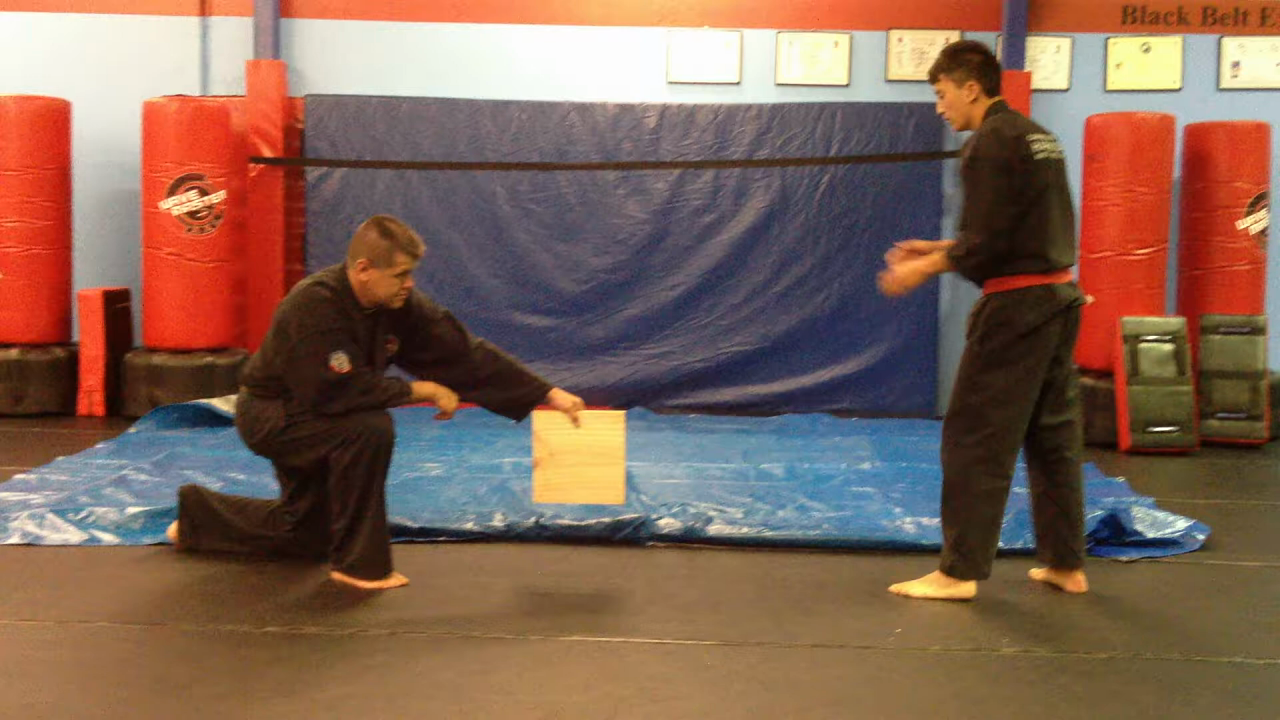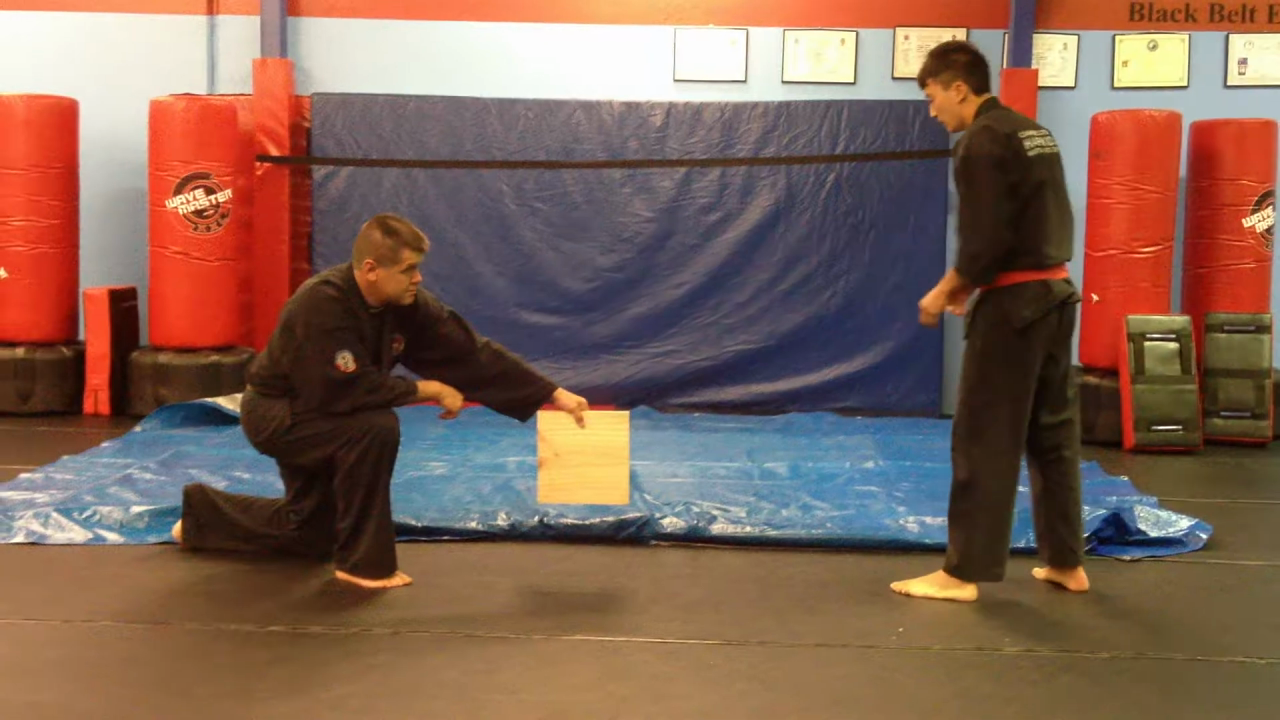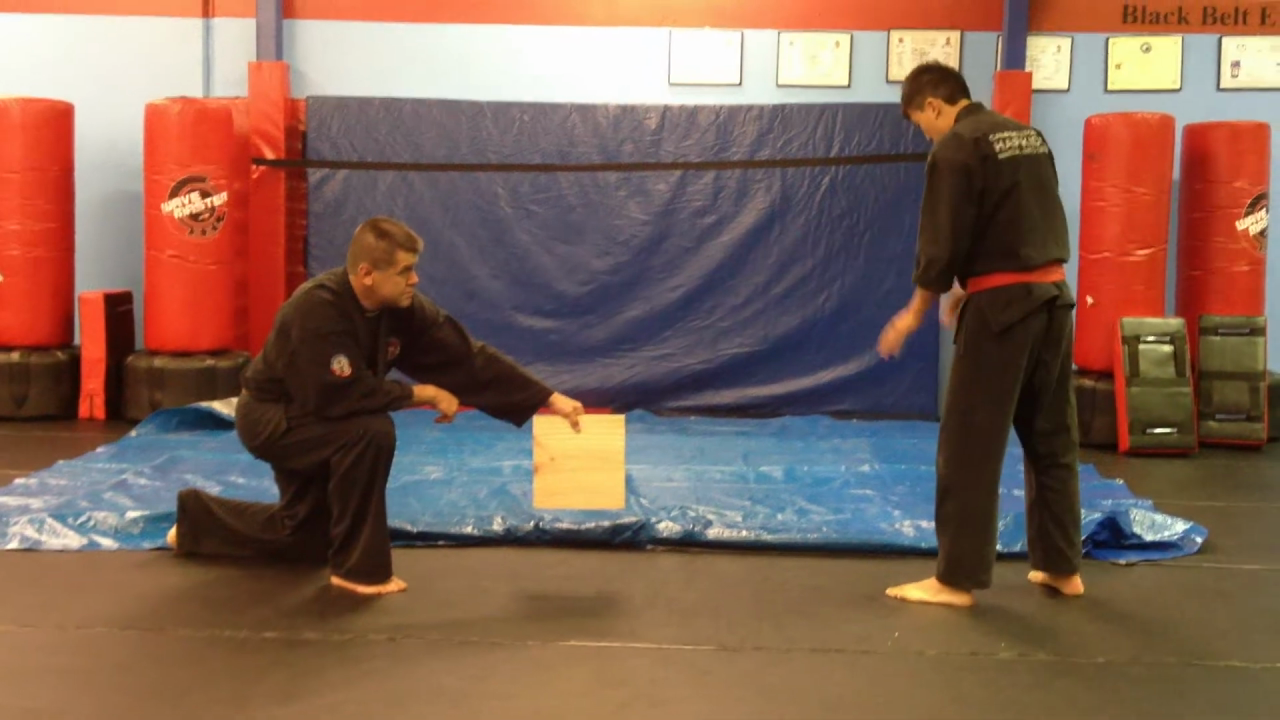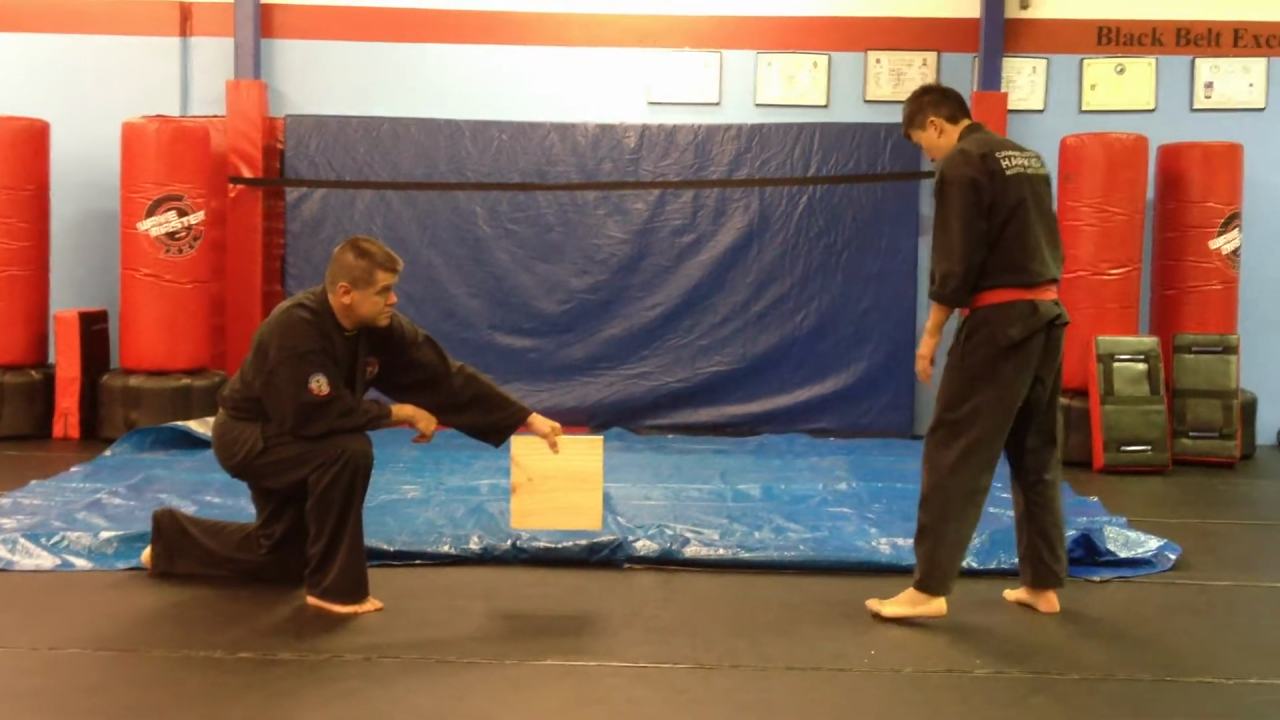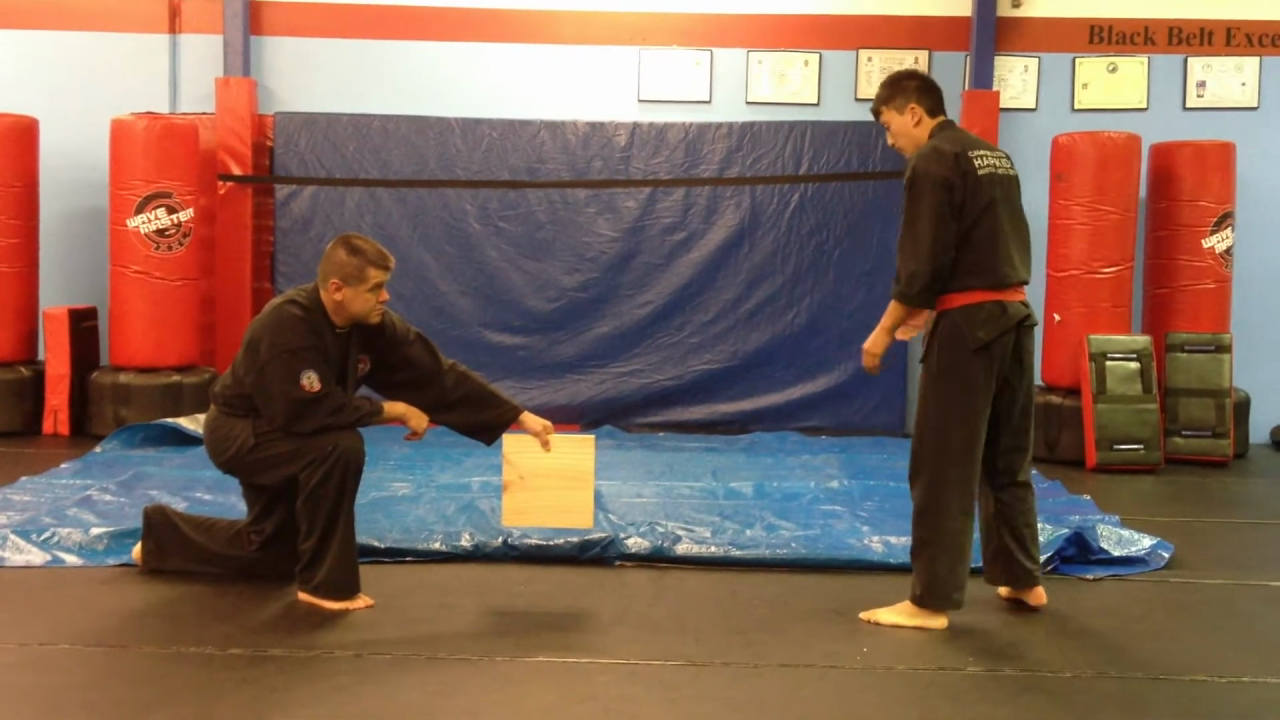
dt=0.4s
person 1, frame 1
left shoulder: (988, 144)
right shoulder: (1037, 136)
left elbow: (983, 242)
left wrist: (923, 269)
right wrist: (937, 250)
left hip: (1018, 304)
right hip: (1058, 296)
left knee: (974, 436)
right knee: (1055, 436)
left ankle: (960, 569)
right ankle: (1066, 564)
person 1, frame 2
left shoulder: (981, 142)
right shoulder: (1033, 133)
left elbow: (985, 240)
left wrist: (945, 290)
right wrist: (966, 282)
left hip: (1013, 302)
right hip: (1055, 292)
left knee: (984, 439)
right knee: (1053, 433)
left ankle: (964, 573)
right ankle: (1066, 561)
person 1, frame 3
left shoulder: (954, 149)
right shoulder: (1030, 137)
left elbow: (942, 247)
left wrist: (916, 311)
left hip: (1002, 303)
right hip: (1052, 295)
left knee: (969, 444)
right knee: (1052, 438)
left ankle: (957, 578)
right ankle: (1062, 566)
person 1, frame 4
left shoulder: (961, 165)
right shoulder: (1026, 158)
left elbow: (955, 263)
left wrist: (931, 334)
left hip: (1000, 320)
right hip: (1045, 315)
left knee: (955, 451)
right knee: (1036, 456)
left ankle: (930, 586)
right ankle: (1042, 583)
person 1, frame 5
left shoulder: (932, 163)
right shoulder: (993, 156)
left elbow: (923, 260)
left wrist: (883, 330)
right wrist: (926, 309)
left hip: (970, 324)
right hip: (1013, 316)
left knee: (941, 465)
right knee: (1007, 459)
left ankle: (931, 601)
right ankle: (1022, 577)
person 2, frame 1
left shoulder: (398, 304)
right shoulder: (314, 305)
left elbow: (464, 352)
right elbow: (343, 391)
left wrist: (547, 393)
right wrist: (423, 390)
left hip: (311, 412)
right hip: (270, 413)
left knee: (308, 533)
right knee: (369, 428)
left ankle: (196, 513)
right ankle: (357, 561)
person 2, frame 2
left shoulder: (405, 302)
right shoulder: (322, 305)
left elbow: (470, 352)
right elbow: (349, 391)
left wrist: (552, 393)
right wrist: (429, 390)
left hip: (316, 413)
right hip: (276, 412)
left knee: (312, 532)
right knee: (375, 429)
left ankle: (201, 514)
right ankle: (362, 561)
person 2, frame 3
left shoulder: (401, 306)
right shoulder: (317, 309)
left elbow: (465, 357)
right elbow: (344, 394)
left wrist: (547, 398)
right wrist: (423, 393)
left hip: (311, 417)
right hip: (271, 416)
left knee: (307, 537)
right knee: (371, 432)
left ankle: (197, 517)
right ankle: (357, 567)
person 2, frame 4
left shoulder: (380, 326)
right shoulder: (295, 328)
left elbow: (445, 376)
right elbow: (321, 415)
left wrist: (526, 418)
right wrist: (402, 413)
left hip: (289, 436)
right hip: (248, 436)
left knee: (283, 556)
right knee: (348, 452)
left ankle: (170, 539)
right ankle: (333, 587)
person 2, frame 5
left shoulder: (372, 324)
right shoulder: (288, 324)
left elbow: (437, 374)
right elbow: (312, 411)
left wrist: (518, 416)
right wrist: (394, 410)
left hip: (281, 434)
right hip: (240, 432)
left knee: (274, 553)
right knee: (340, 447)
left ankle: (160, 536)
right ankle: (324, 583)
